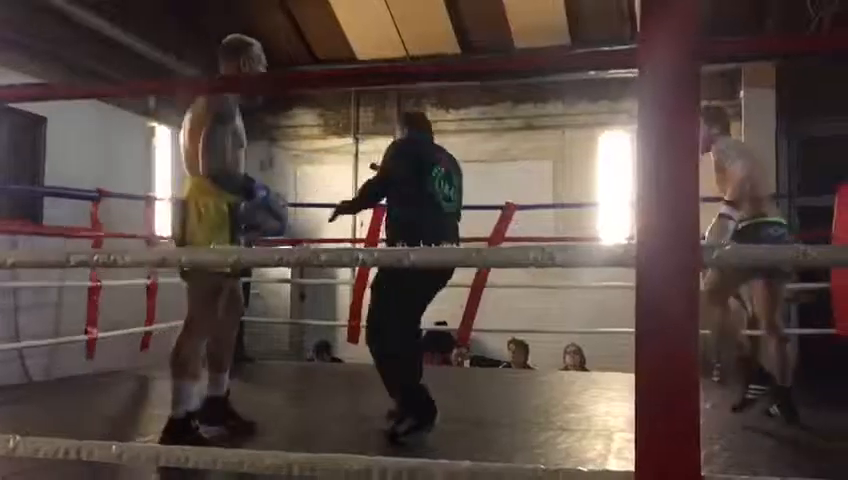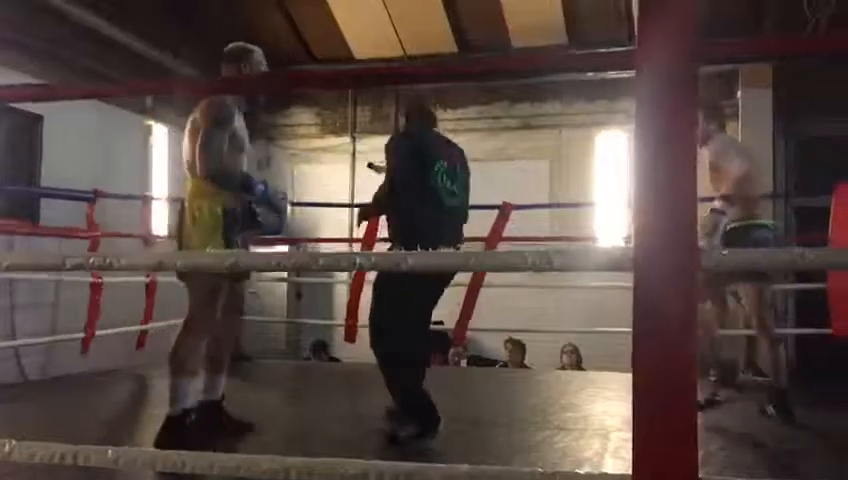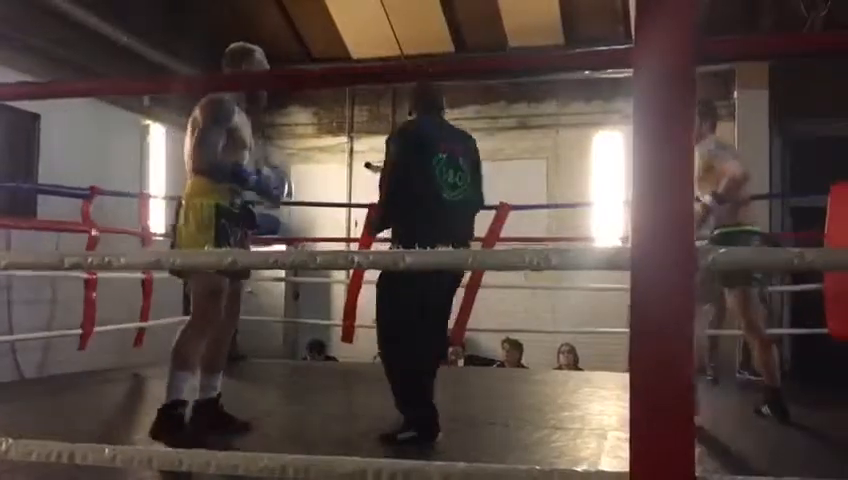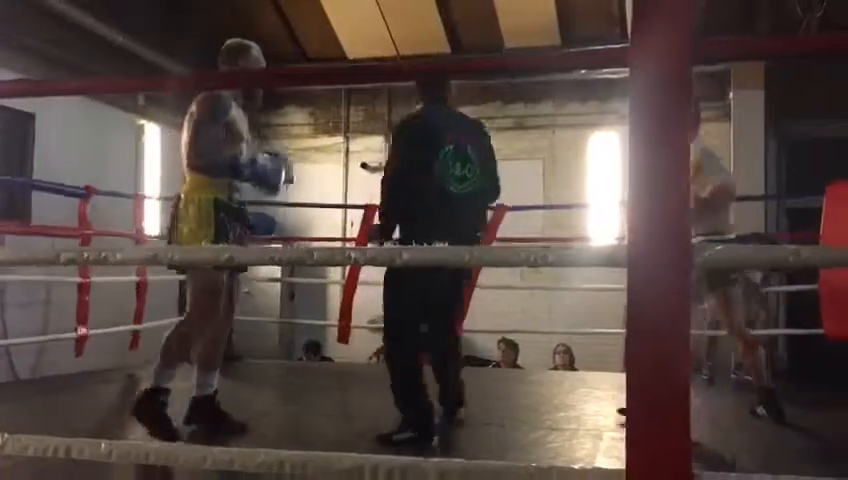
dt=0.1s
person 1, frame 1
left shoulder: (216, 106)
right shoulder: (221, 103)
right elbow: (213, 166)
left wrist: (250, 195)
right wrist: (260, 192)
left hip: (219, 218)
right hip: (209, 216)
left knee: (228, 312)
right knee: (201, 320)
left ankle: (215, 402)
right ankle: (181, 425)
person 1, frame 2
left shoulder: (227, 112)
right shoulder: (221, 106)
right elbow: (210, 168)
left wrist: (253, 212)
right wrist: (260, 190)
left hip: (222, 221)
right hip: (208, 219)
left knee: (229, 316)
right knee: (201, 321)
left ankle: (209, 407)
right ankle: (177, 423)
person 1, frame 3
left shoulder: (238, 115)
right shoulder: (218, 106)
right elbow: (202, 162)
left wrist: (259, 180)
right wrist: (253, 177)
left hip: (226, 219)
right hip: (206, 217)
left knee: (226, 316)
right knee: (206, 316)
left ankle: (208, 405)
right ankle: (172, 413)
person 1, frame 4
left shoulder: (235, 111)
right shoulder: (215, 101)
right elbow: (196, 158)
left wrist: (261, 167)
right wrist: (250, 169)
left hip: (224, 214)
right hip: (205, 213)
left knee: (223, 314)
right knee: (205, 313)
left ankle: (204, 403)
right ankle: (153, 399)
person 2, frame 1
left shoulder: (404, 149)
right shoulder: (449, 161)
left elbow: (385, 183)
left wrist: (353, 204)
left knee: (383, 331)
right knee: (405, 329)
left ankle: (416, 409)
right ankle: (412, 405)
person 2, frame 2
left shoulder: (406, 143)
right shoulder: (455, 152)
left elbow: (397, 188)
left wrist: (372, 209)
left hip: (413, 250)
right hip: (446, 252)
left knee: (386, 333)
right knee: (412, 328)
left ankle: (417, 415)
right ankle: (409, 407)
person 2, frame 3
left shoulder: (408, 135)
right shoulder: (466, 142)
left elbow: (394, 186)
right elbow: (476, 198)
left wrist: (381, 221)
left hip: (415, 249)
right hip: (455, 250)
left knee: (396, 334)
right knee: (430, 331)
left ankle: (419, 421)
right ankle: (422, 410)
person 2, frame 4
left shoulder: (413, 127)
right shoulder: (477, 132)
left elbow: (396, 183)
right elbow: (491, 190)
left wrist: (385, 225)
left hip: (421, 245)
right hip: (464, 245)
left knee: (402, 333)
right knee: (444, 328)
left ankle: (417, 423)
right ankle: (450, 402)
person 3, frame 1
left shoulder: (723, 148)
right shoulder: (740, 150)
left elbow: (743, 173)
left wrist: (726, 214)
left hip: (754, 231)
right hip: (774, 230)
left knee: (710, 300)
right knee: (772, 323)
left ankle: (752, 374)
right ankle: (784, 400)
person 3, frame 2
left shoulder: (718, 145)
right shoulder: (733, 148)
left elbow: (742, 172)
left wrist: (717, 209)
left hip: (742, 233)
right hip: (761, 232)
right knee: (763, 324)
right ankle: (779, 400)
person 3, frame 3
left shoulder: (711, 149)
right shoulder: (718, 150)
left elbow: (740, 174)
left wrist: (706, 204)
left hip: (729, 240)
right hip: (746, 238)
right knee: (754, 328)
right ankle: (773, 400)
person 3, frame 4
left shoulder: (696, 154)
right shoulder: (702, 157)
left elbow: (725, 186)
left wrist: (694, 208)
left hip: (708, 245)
right hip: (721, 244)
right knee: (738, 330)
right ankle: (768, 401)
